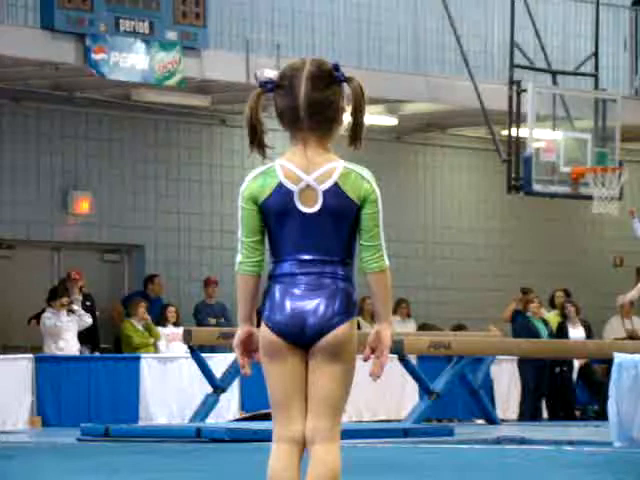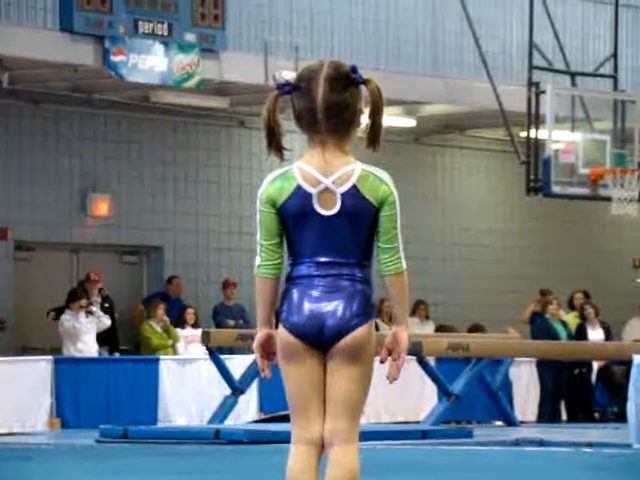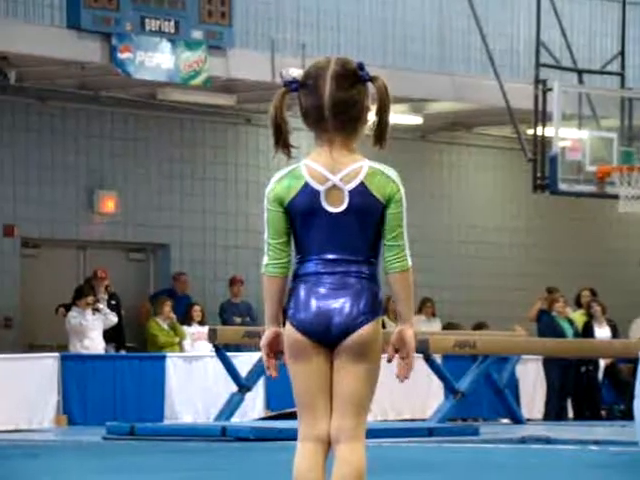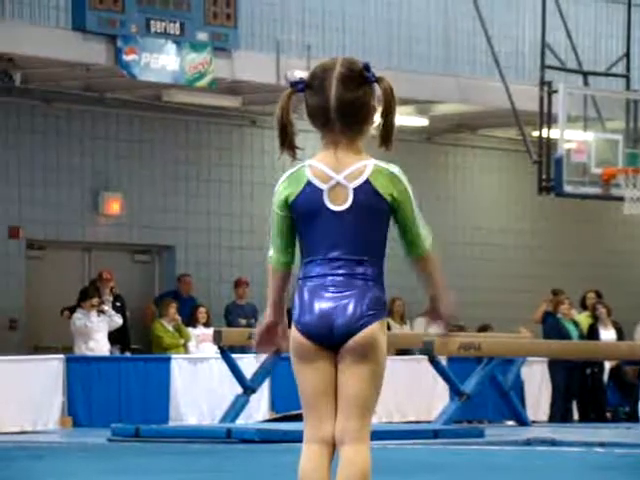
dt=0.2s
person 1, frame 1
left shoulder: (258, 182)
right shoulder: (359, 182)
left elbow: (249, 260)
right elbow: (374, 258)
left wrist: (244, 323)
right wrist: (384, 322)
left hip: (281, 313)
right hip: (333, 313)
left knee: (287, 436)
right knee: (323, 436)
person 1, frame 2
left shoulder: (276, 185)
right shoulder: (377, 184)
left elbow: (268, 263)
right elbow: (391, 262)
left wrist: (263, 326)
right wrist: (401, 324)
left hip: (299, 315)
right hip: (351, 315)
left knee: (305, 438)
right knee: (342, 438)
person 1, frame 3
left shoulder: (285, 182)
right shoulder: (384, 181)
left elbow: (277, 262)
right elbow: (398, 263)
left wrist: (273, 325)
right wrist: (406, 323)
left hip: (307, 312)
right hip: (358, 314)
left knee: (312, 435)
right knee: (348, 436)
person 1, frame 4
left shoulder: (294, 181)
right shoulder: (389, 179)
left elbow: (280, 257)
right elbow: (419, 247)
left wrist: (271, 312)
right wrist: (440, 296)
left hip: (311, 314)
right hip: (363, 314)
left knee: (317, 437)
right knee: (354, 437)
